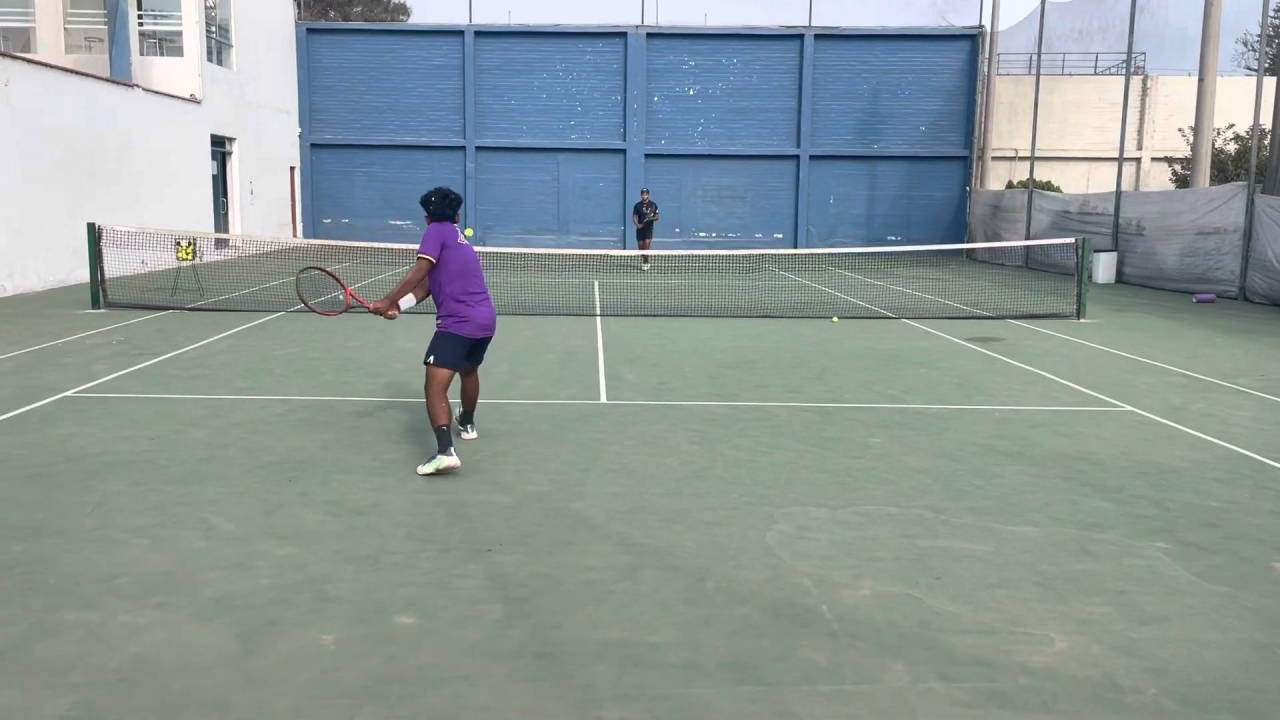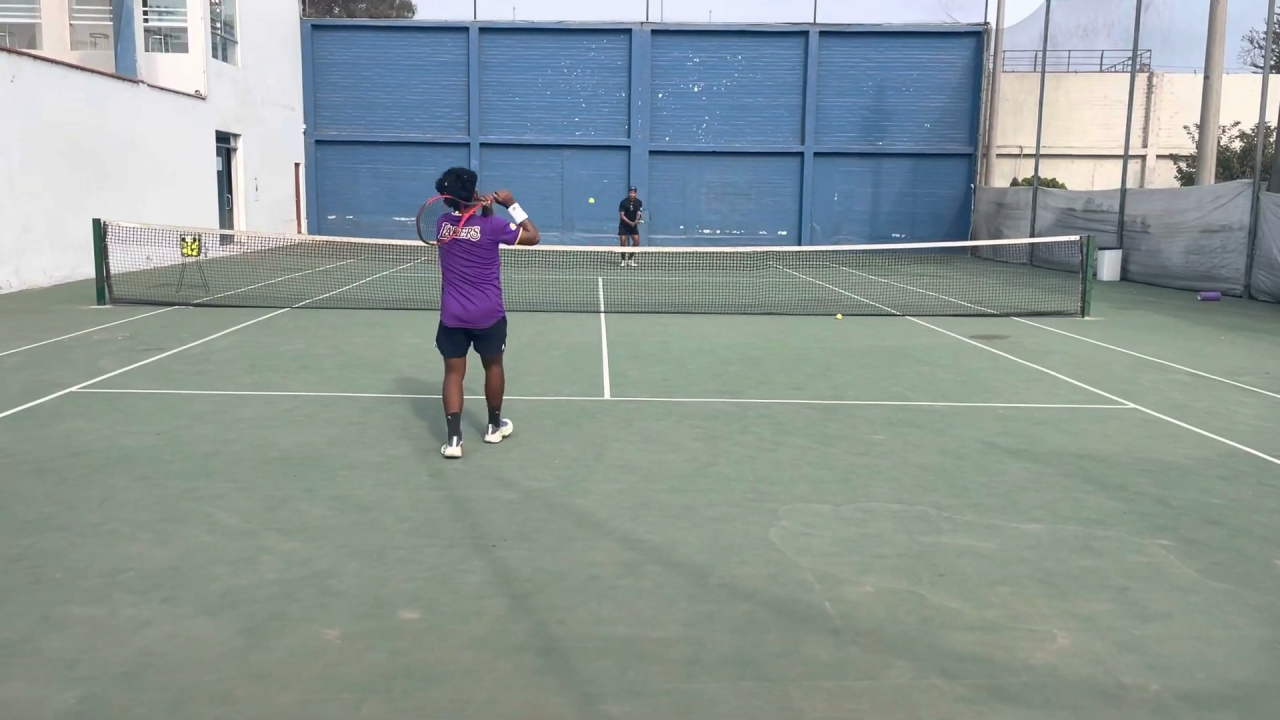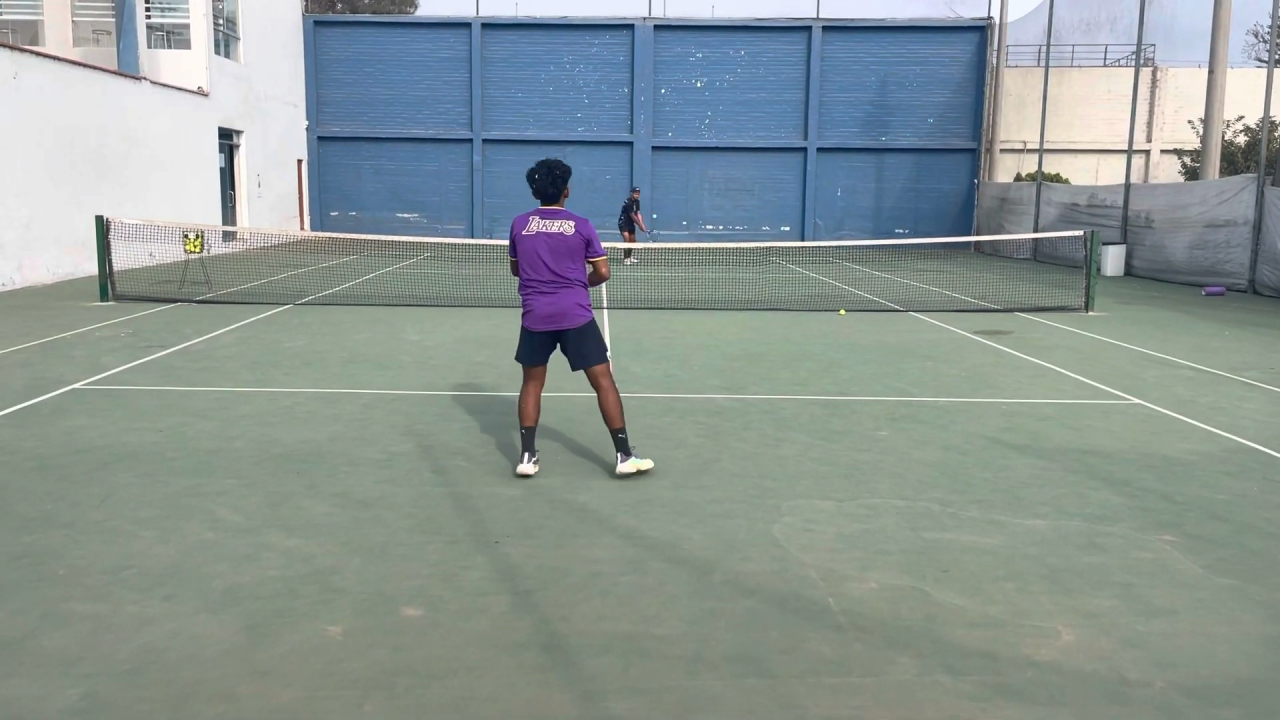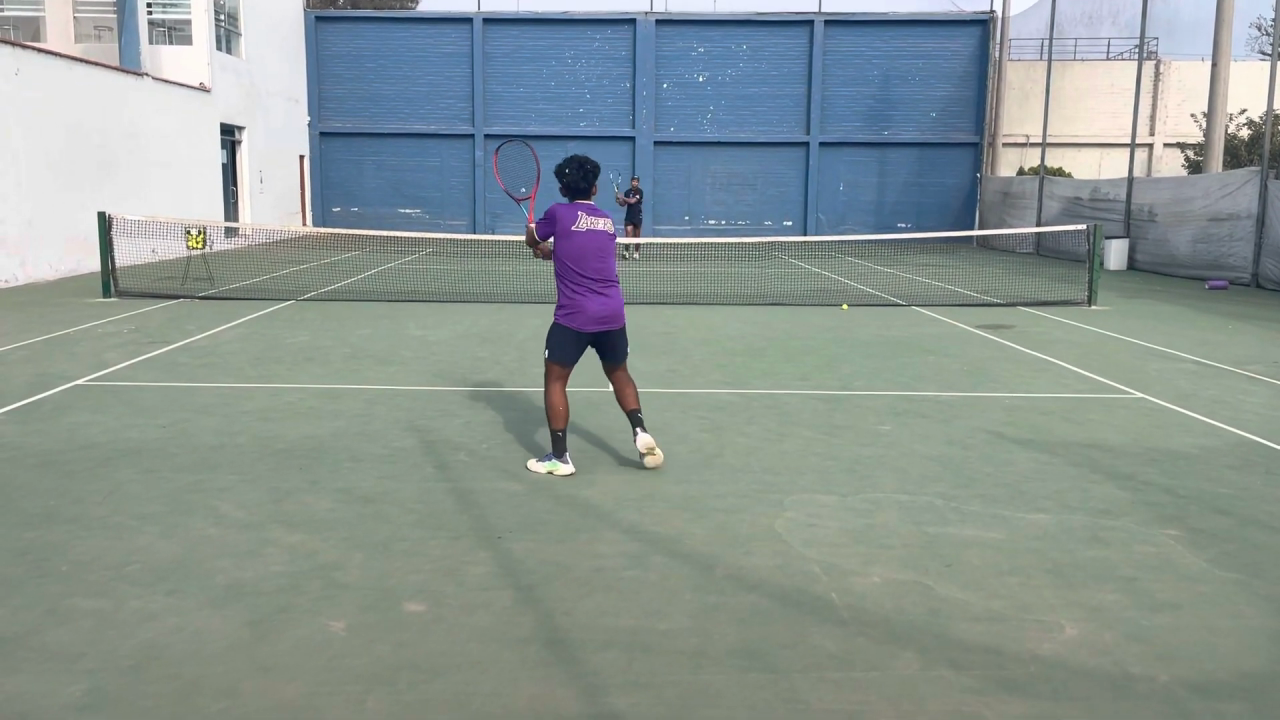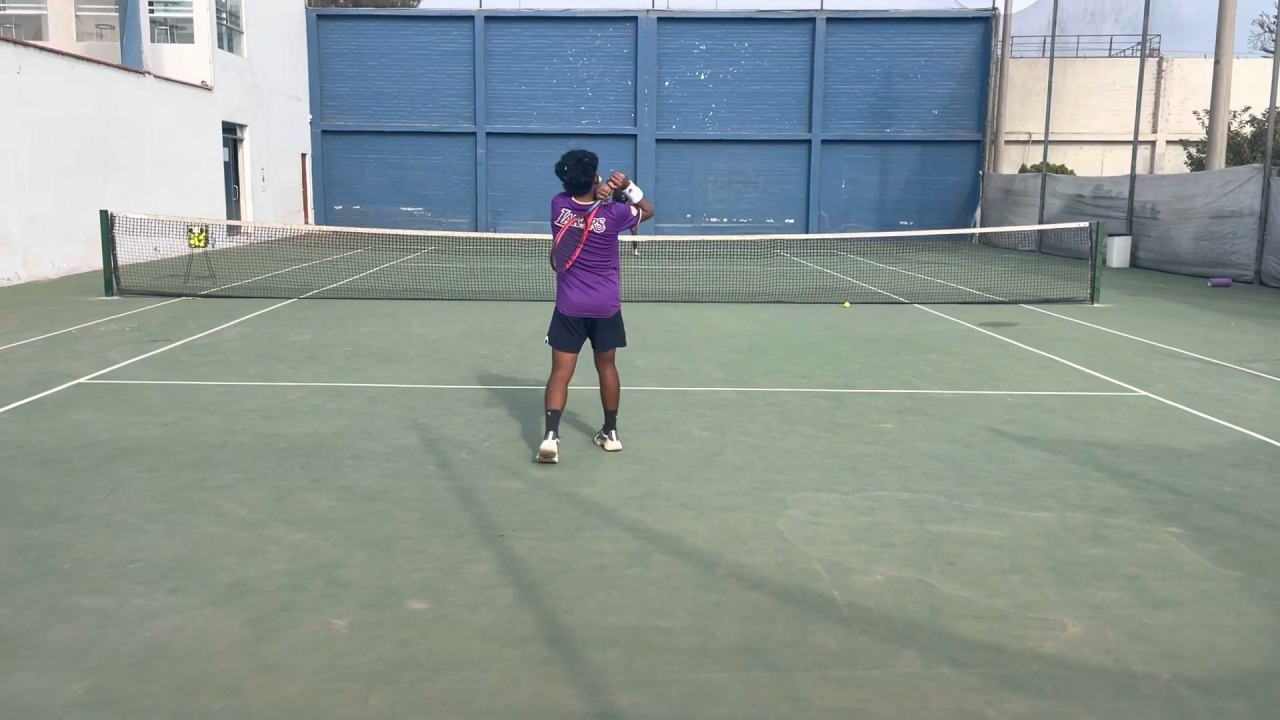
dt=1s
person 1, frame 1
left shoulder: (437, 232)
right shoulder: (460, 239)
left elbow: (419, 273)
right elbow: (428, 284)
left wrist: (389, 301)
right wrist: (399, 306)
left hip: (458, 323)
right hip: (486, 320)
left knee: (435, 388)
right knee: (468, 370)
left ankle: (445, 451)
right ankle: (467, 423)
person 1, frame 2
left shoulder: (443, 223)
right shoulder: (491, 225)
right elbow: (532, 236)
left wrist: (486, 209)
right wrist: (512, 204)
left hip: (453, 315)
right hip: (489, 313)
left knee: (453, 373)
right knee: (493, 367)
left ankle: (453, 439)
right ankle: (495, 425)
person 1, frame 3
left shoulder: (520, 224)
right shoulder: (581, 226)
right elbow: (602, 273)
left hip: (535, 317)
right hip: (576, 316)
left knee: (532, 383)
right knee: (603, 382)
left ankle: (526, 455)
right ankle: (624, 455)
person 1, frame 4
left shoulder: (560, 212)
right shoulder: (605, 222)
left elbow: (533, 240)
left wrist: (533, 234)
right wrist: (553, 251)
left hip: (575, 316)
right hip: (612, 314)
left knee: (554, 381)
right knee: (618, 374)
left ankle: (559, 457)
right ankle: (641, 433)
person 1, frame 5
left shoulder: (558, 205)
right shoulder: (613, 214)
right elbow: (647, 210)
left wrist: (601, 193)
right wrist: (626, 186)
left hip: (569, 305)
right hip: (606, 305)
left knee: (560, 371)
right knee: (606, 365)
left ankle: (551, 435)
right ankle: (610, 433)
